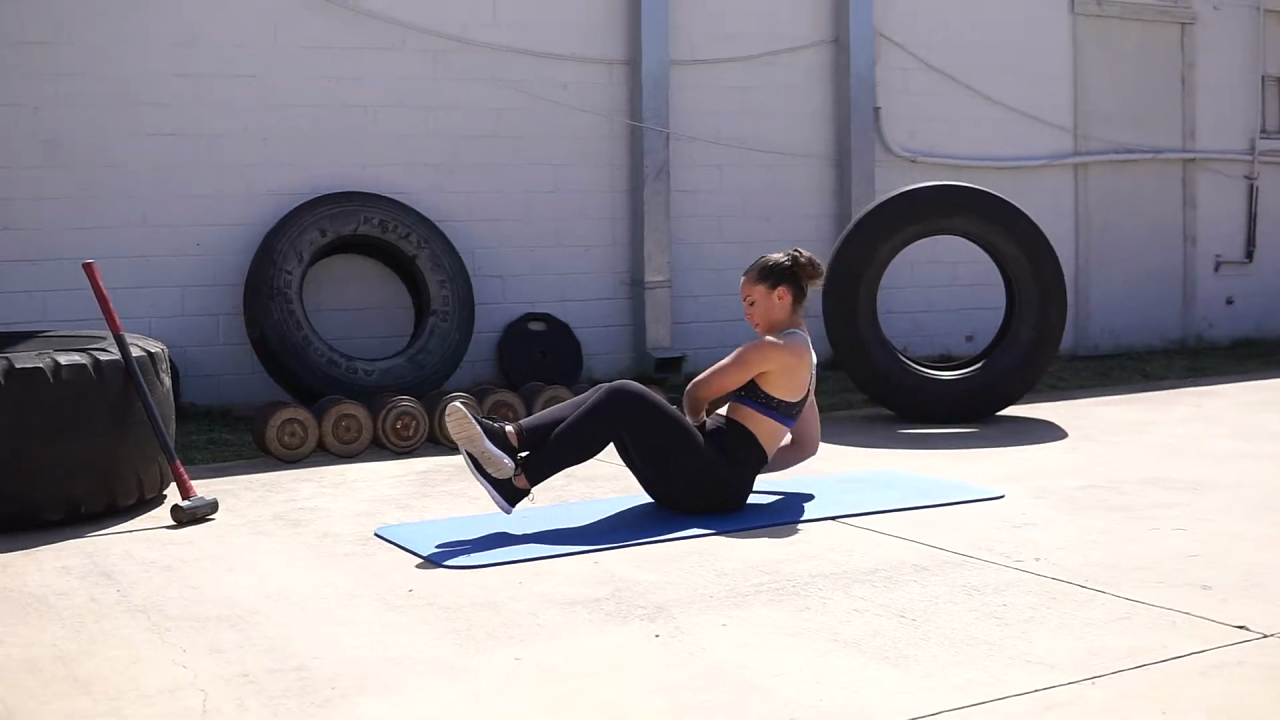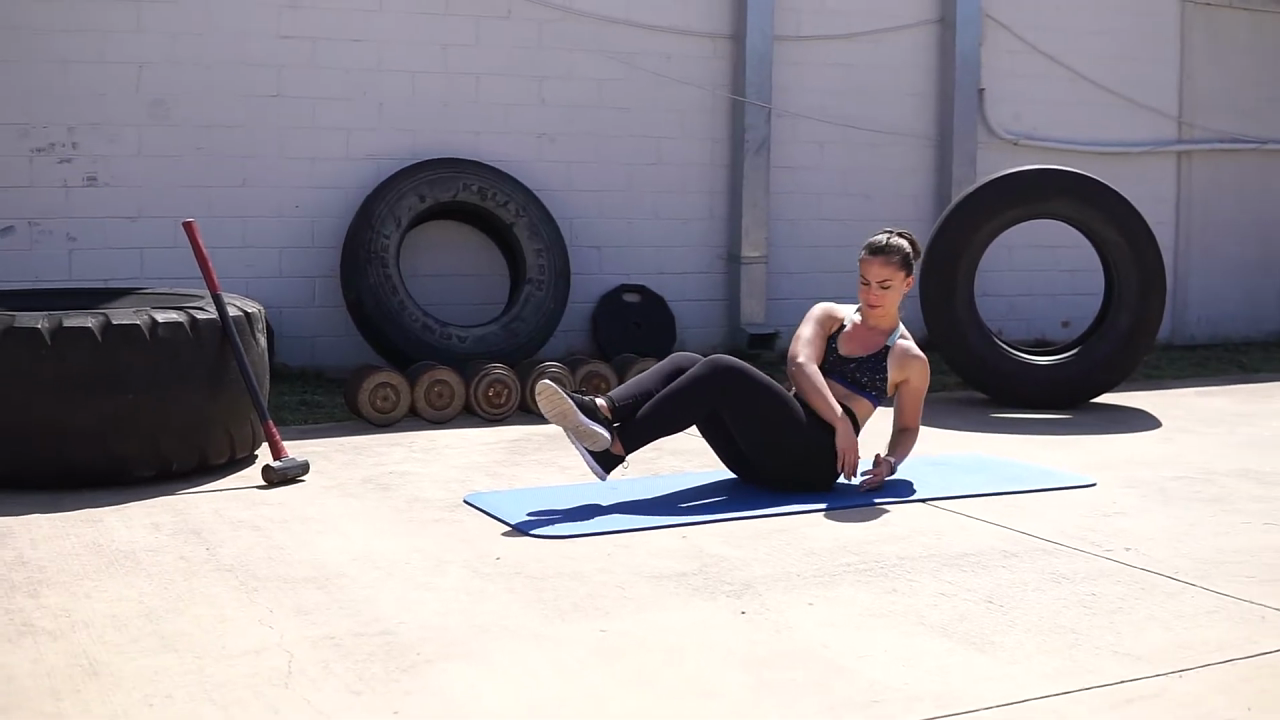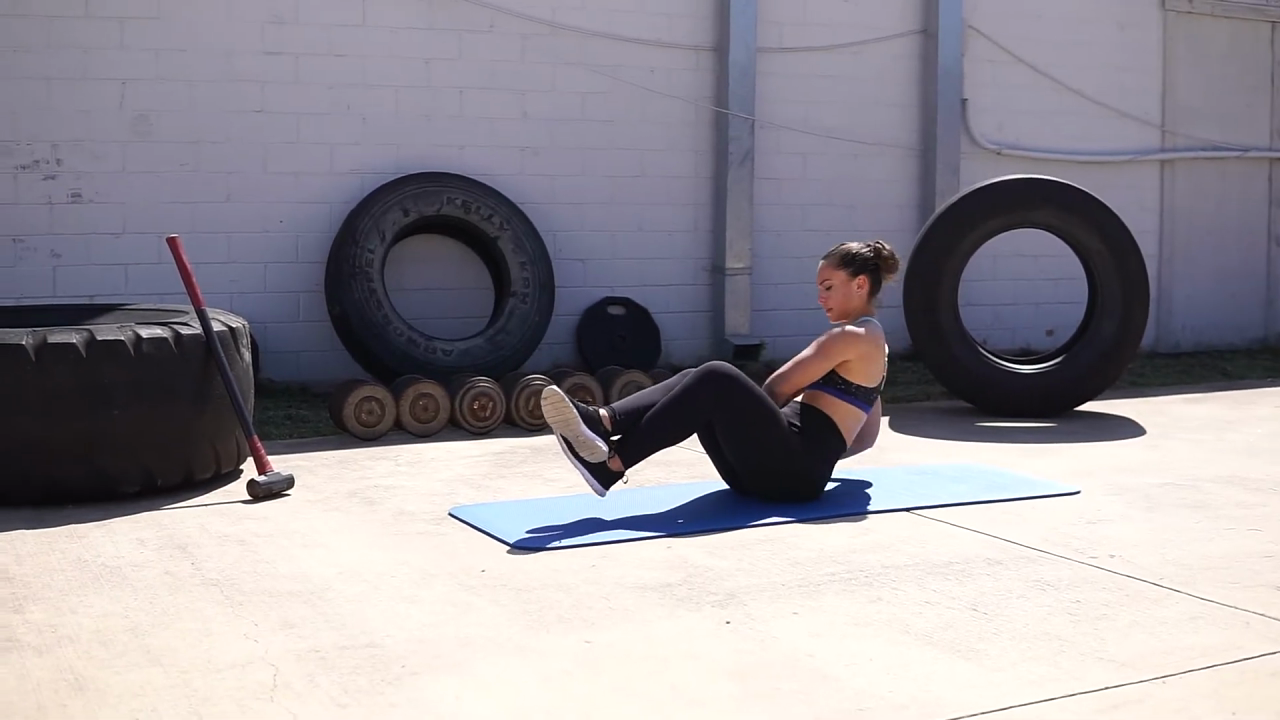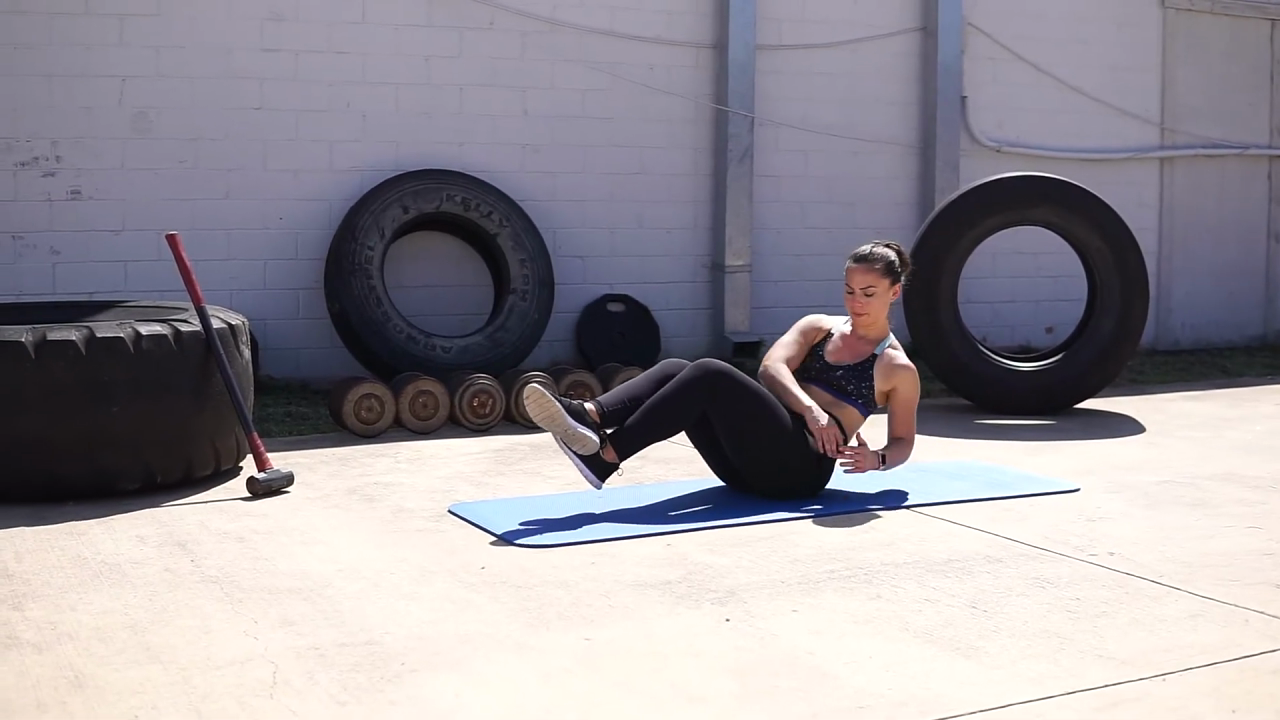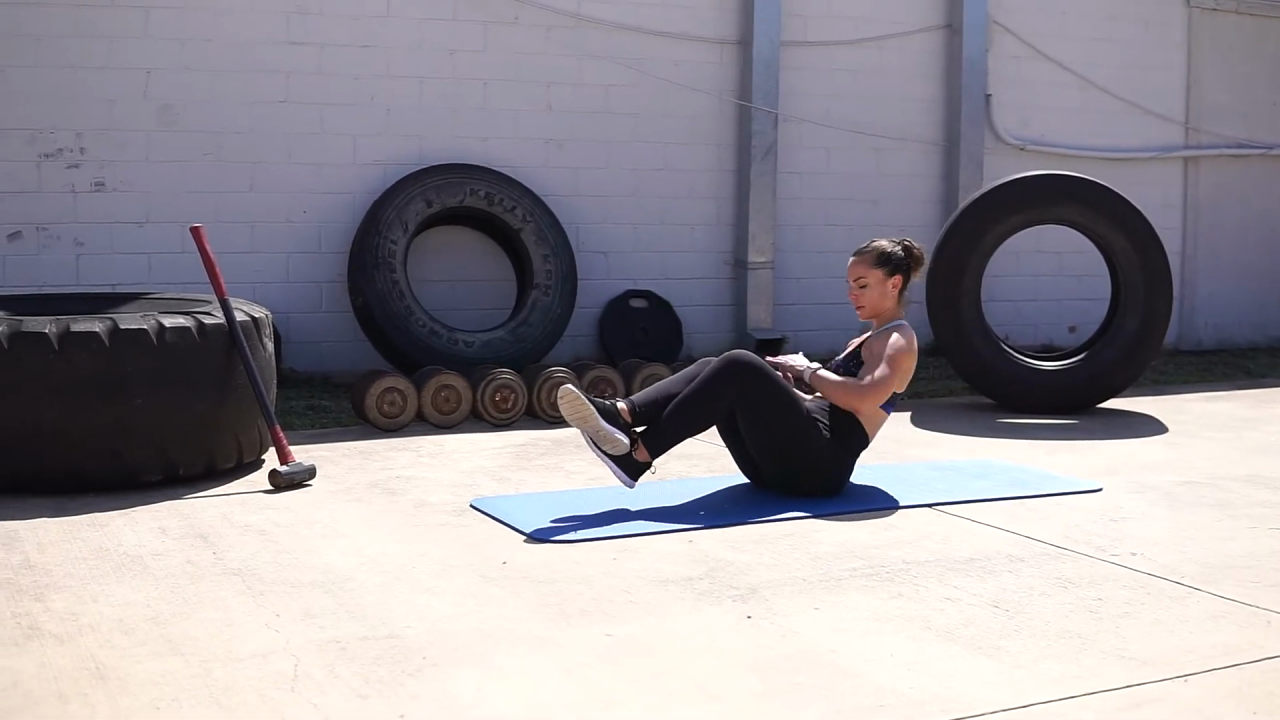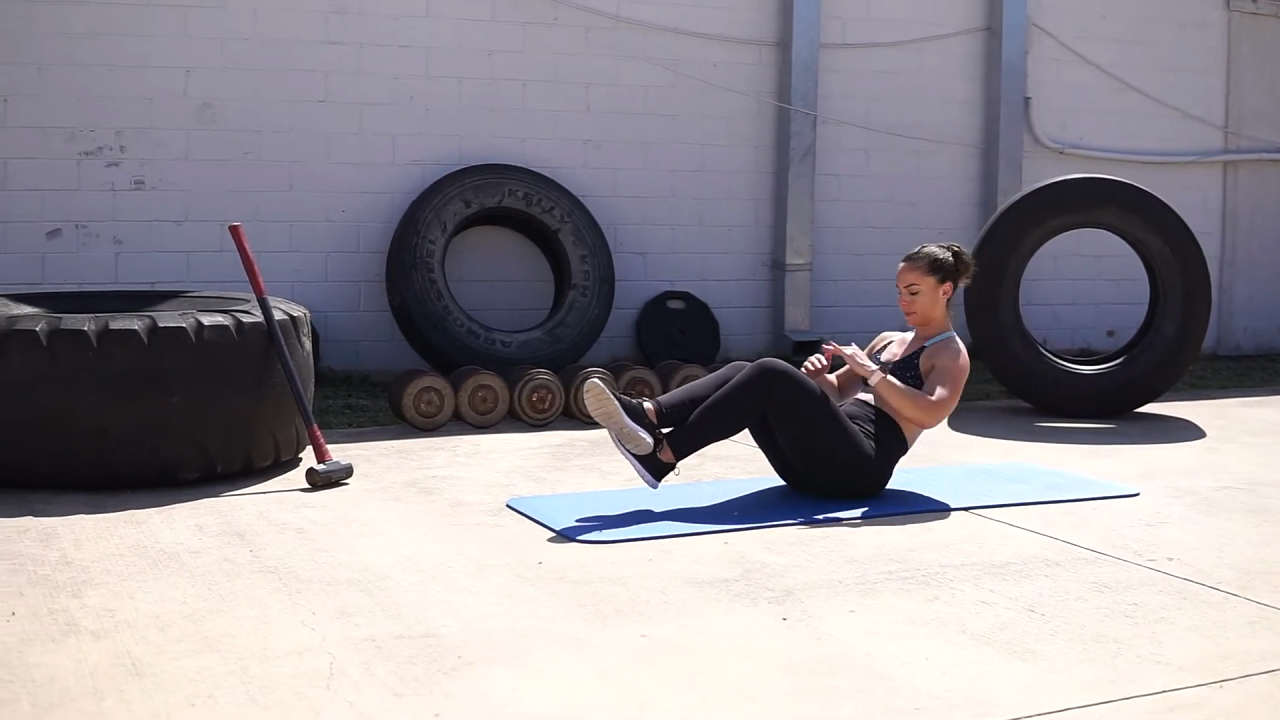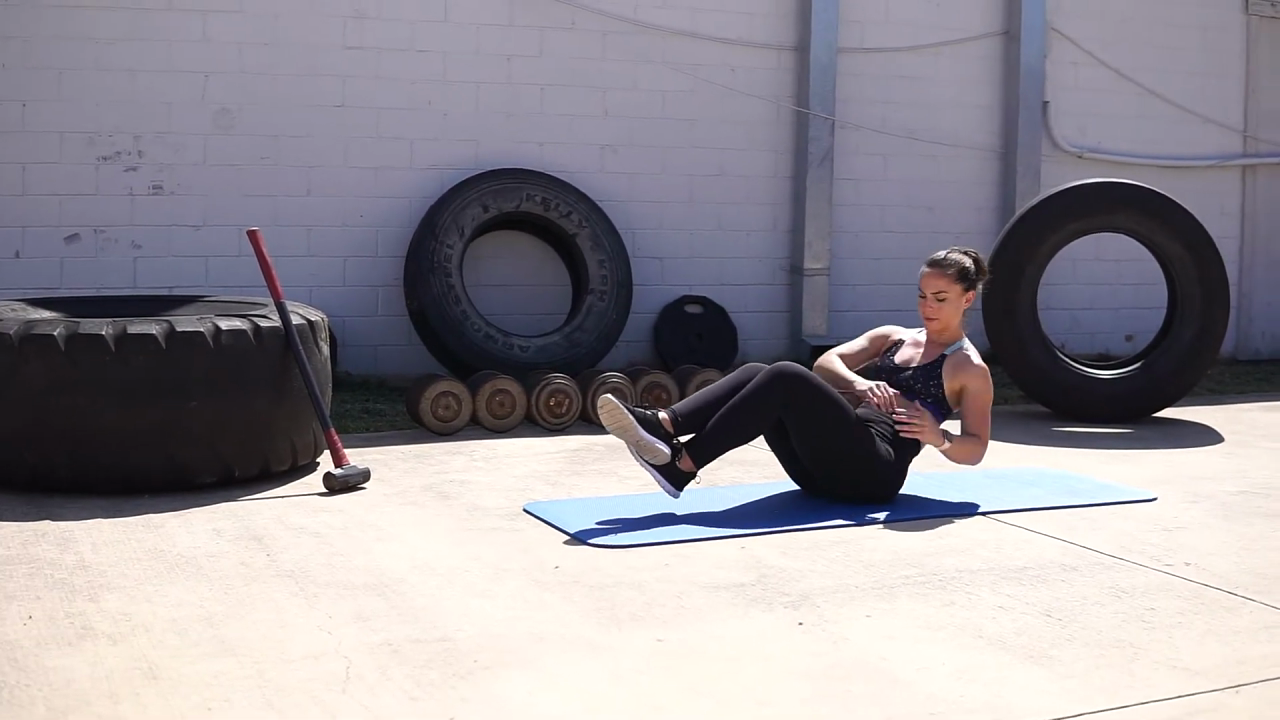
dt=0.7s
person 1, frame 1
left shoulder: (776, 348)
right shoulder: (796, 355)
left elbow: (701, 391)
right elbow: (806, 445)
left wrist: (693, 417)
left hip: (715, 482)
right hip: (697, 473)
left knee: (623, 397)
right knee: (608, 395)
left ankle: (519, 479)
right ankle: (507, 437)
person 1, frame 2
left shoulder: (910, 358)
right shoulder: (828, 315)
left elbow: (907, 430)
right elbow: (800, 365)
left wrist: (889, 462)
right wrist: (838, 420)
left hip: (810, 457)
right hip: (762, 455)
left knee: (722, 370)
right knee: (685, 363)
left ankle: (613, 446)
right ankle: (599, 411)
person 1, frame 3
left shoulder: (854, 336)
right shoulder: (864, 342)
left elbow: (783, 385)
right elbow: (867, 435)
left wrist: (748, 402)
left hip: (797, 470)
right hip: (768, 465)
left knee: (715, 377)
right knee: (693, 380)
left ankle: (612, 462)
right ankle: (600, 422)
person 1, frame 4
left shoulder: (898, 368)
right shoulder: (820, 327)
left elbow: (903, 441)
right elbow: (774, 365)
left wrist: (876, 460)
right wrist: (812, 412)
left hip: (798, 465)
right hip: (753, 463)
left knee: (710, 375)
right knee: (675, 369)
left ankle: (607, 454)
right ankle: (588, 415)
person 1, frame 5
left shoulder: (898, 341)
right shoulder: (867, 341)
left elbow: (865, 397)
left wrist: (810, 371)
right wrist: (787, 383)
left hip: (819, 465)
right hip: (778, 462)
left knee: (739, 365)
right knee: (710, 368)
left ankle: (637, 453)
right ankle: (620, 414)
person 1, frame 6
left shoulder: (951, 355)
right shoulder: (893, 341)
left elbow: (929, 414)
right elbow: (836, 389)
left wrist: (873, 372)
right wrist: (819, 373)
left hip: (858, 468)
right hip: (816, 465)
left knee: (771, 374)
right knee: (741, 372)
left ankle: (663, 454)
right ankle: (645, 415)
person 1, frame 7
left shoulder: (969, 367)
right shoulder: (895, 337)
left elbow: (975, 448)
right elbow: (826, 364)
left wrist: (937, 437)
right wrist: (857, 383)
left hip: (873, 470)
right hip: (826, 469)
left knee: (785, 377)
right knee: (754, 374)
left ankle: (682, 464)
right ankle: (660, 424)
